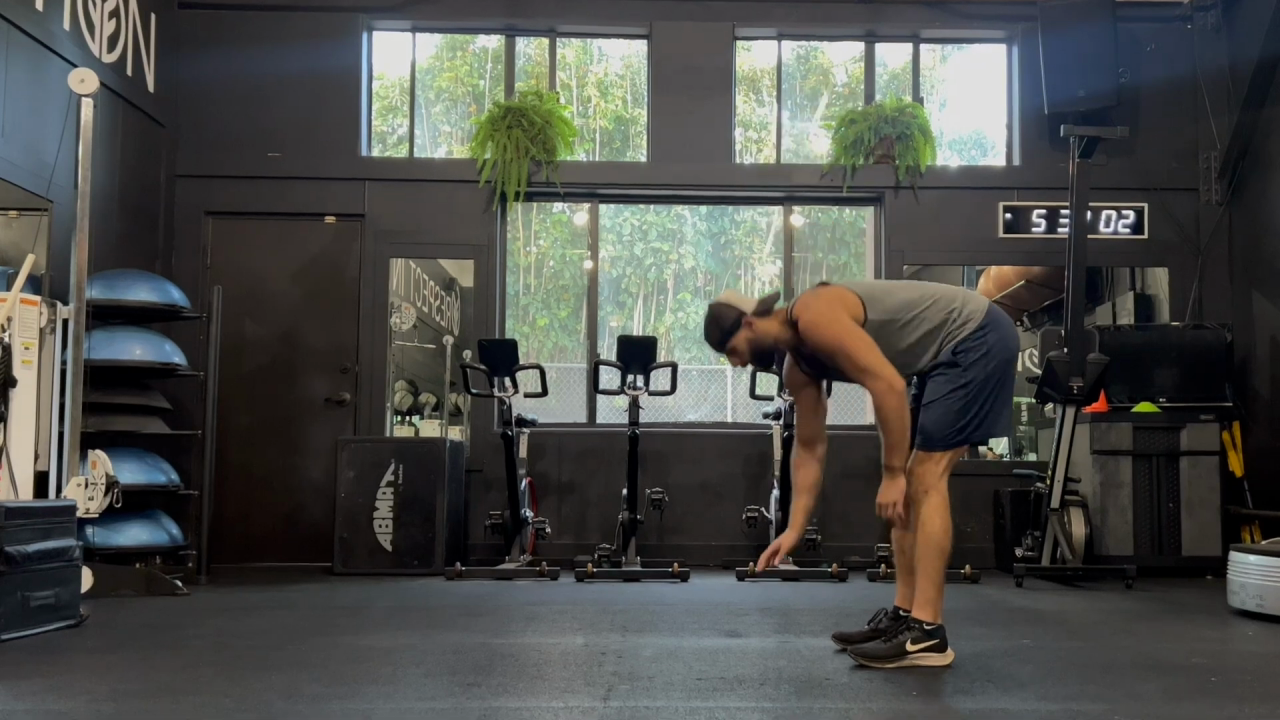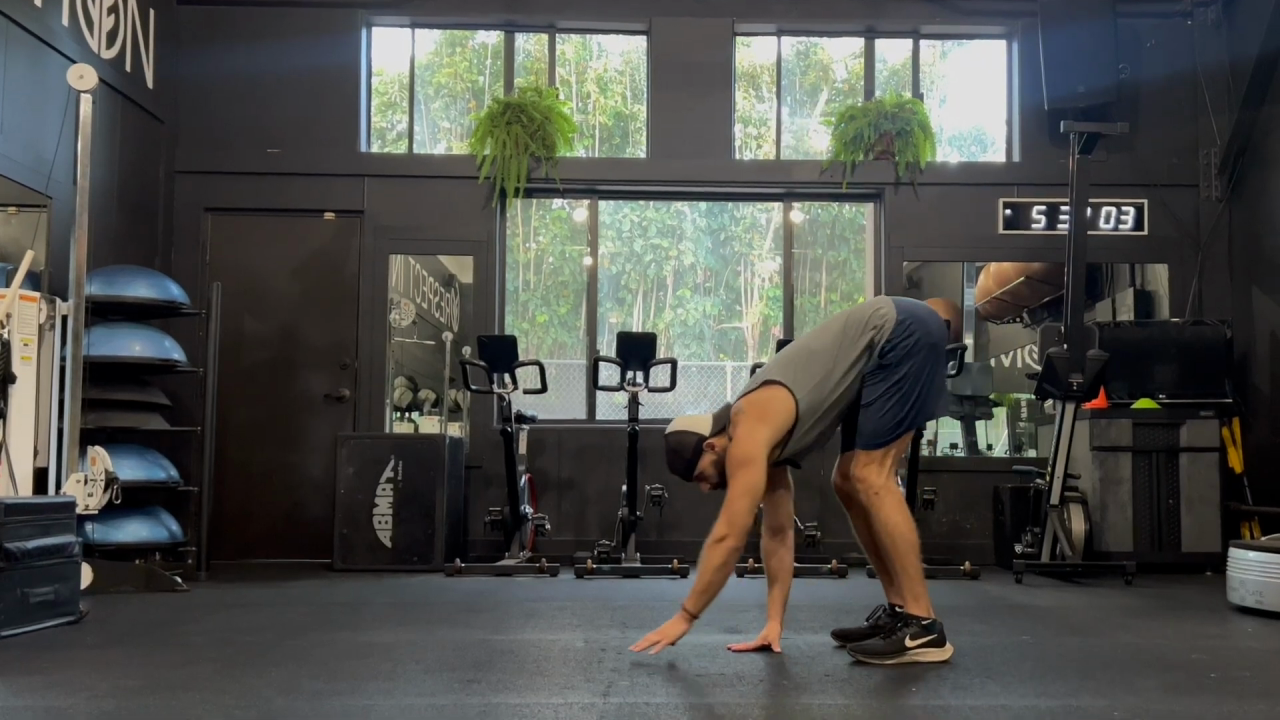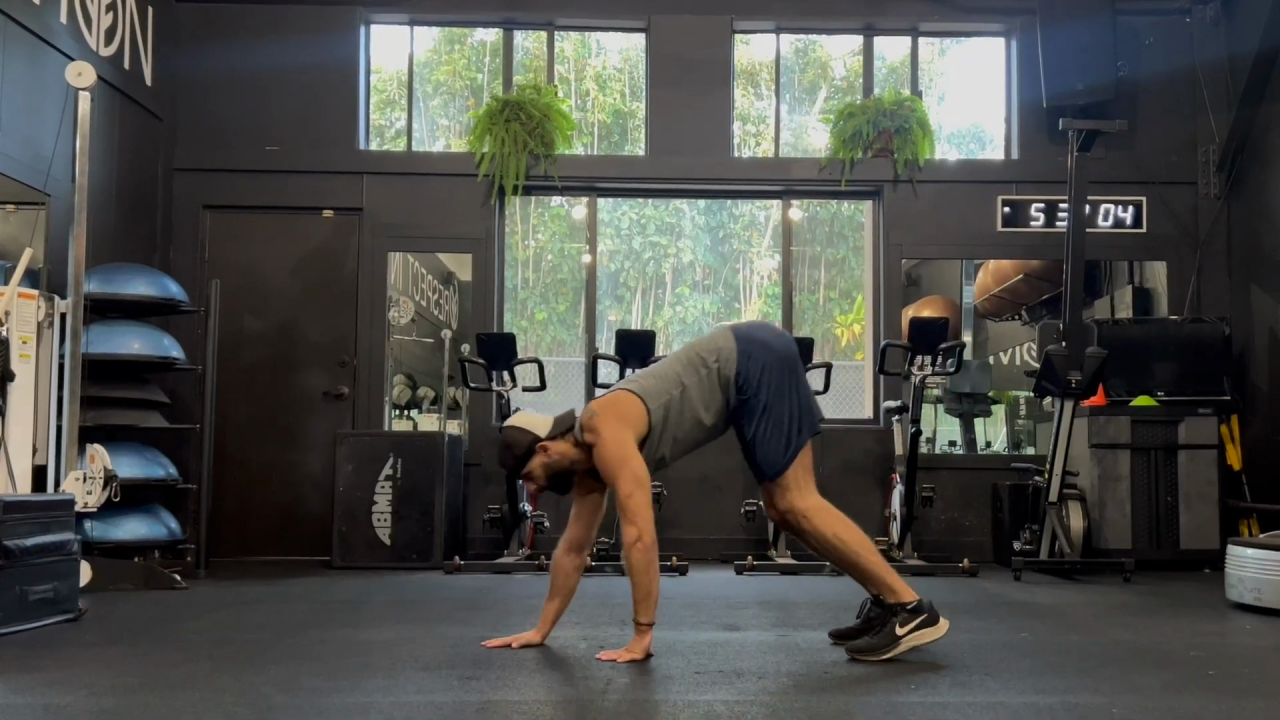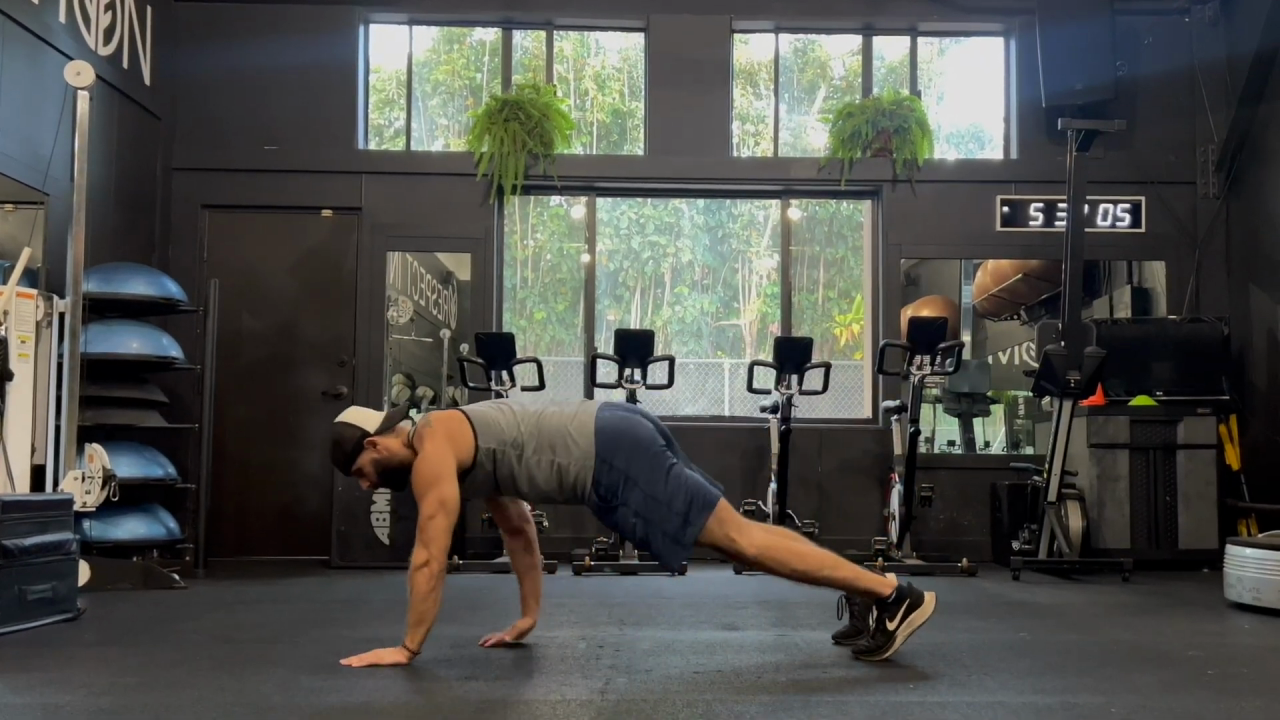
dt=1s
person 1, frame 1
left shoulder: (815, 318)
right shoulder: (798, 362)
left elbow: (889, 385)
right elbow: (809, 448)
left wrist: (892, 474)
right wrist: (793, 530)
left hip: (978, 336)
right hip: (953, 351)
left knee: (925, 476)
right knee: (909, 491)
left ankle: (926, 633)
right ankle: (904, 614)
person 1, frame 2
left shoulder: (747, 436)
right shoulder: (764, 439)
left elbow: (728, 537)
right elbow: (778, 531)
left wrist: (684, 617)
right wrist: (773, 622)
left hip: (902, 332)
right hip: (890, 337)
left knee: (869, 480)
right knee: (849, 483)
left ankle: (923, 628)
right ankle: (900, 611)
person 1, frame 3
left shoulder: (607, 437)
right shoulder: (587, 452)
left elbow: (639, 536)
right elbow: (574, 547)
left wrist: (642, 634)
right wrist: (541, 629)
left hip: (754, 360)
right hip: (750, 365)
left knee: (796, 504)
right knee: (784, 510)
left ankle: (910, 609)
right ankle: (885, 603)
person 1, frame 4
left shoulder: (430, 449)
right shoulder: (462, 449)
left elbow: (428, 559)
right elbow: (517, 527)
left wrist: (408, 648)
right wrist: (529, 613)
left hip: (613, 459)
right hip: (619, 433)
left knee: (740, 541)
right knee: (738, 535)
left ankle: (892, 594)
right ankle: (867, 591)
